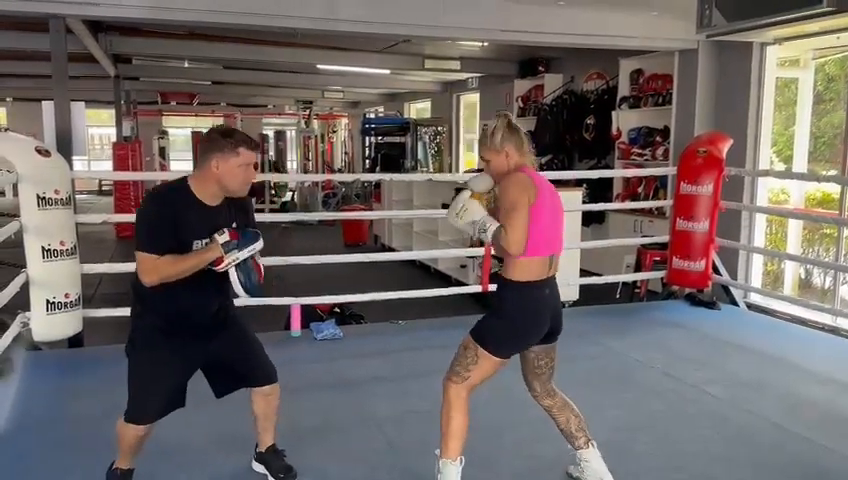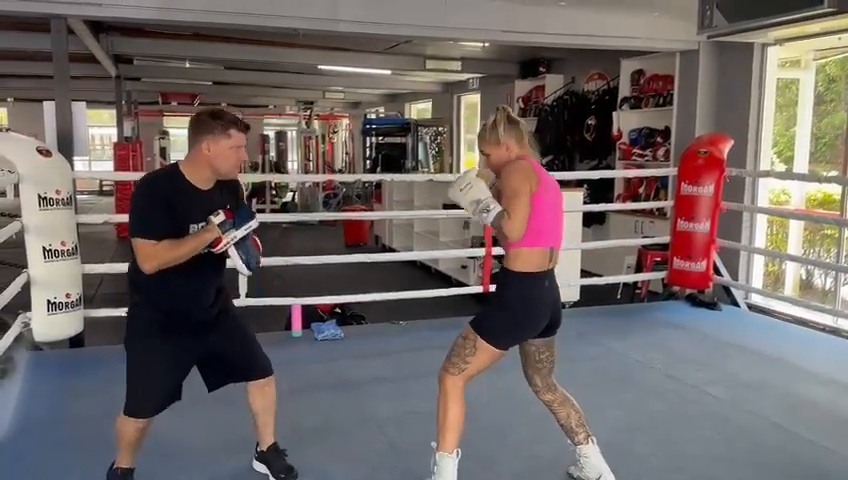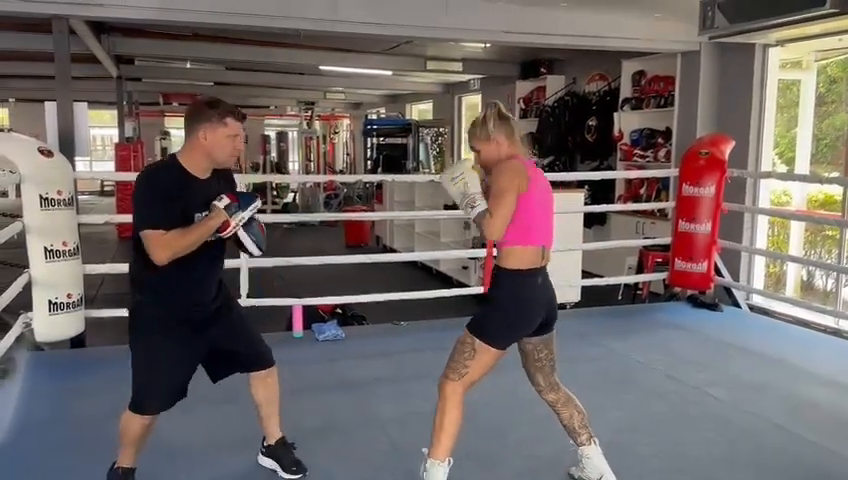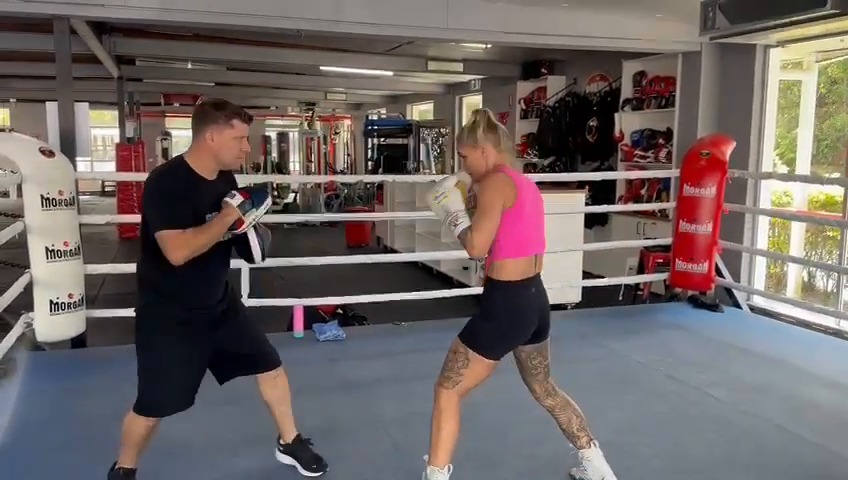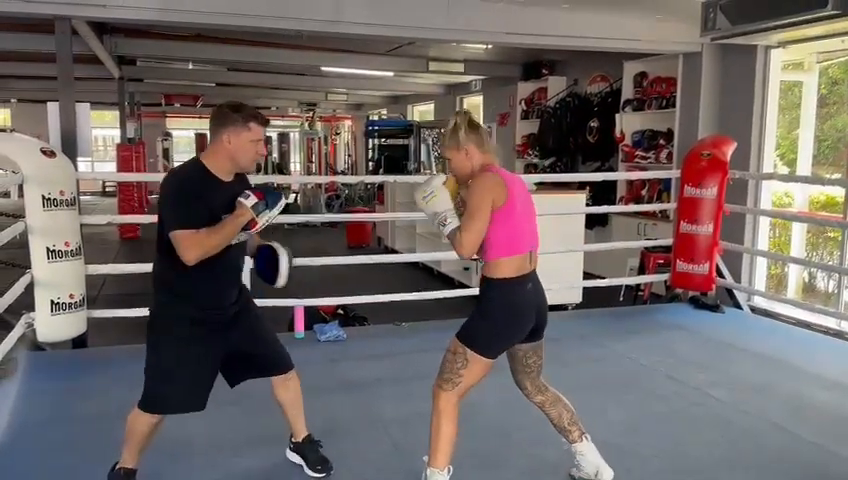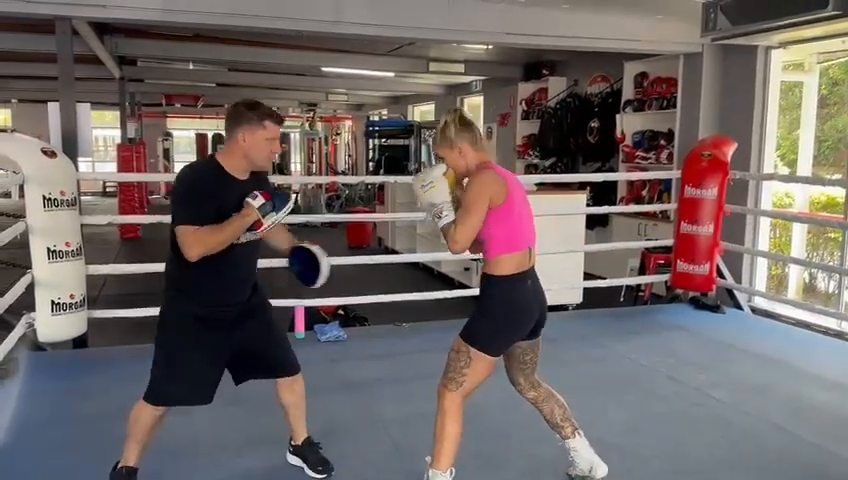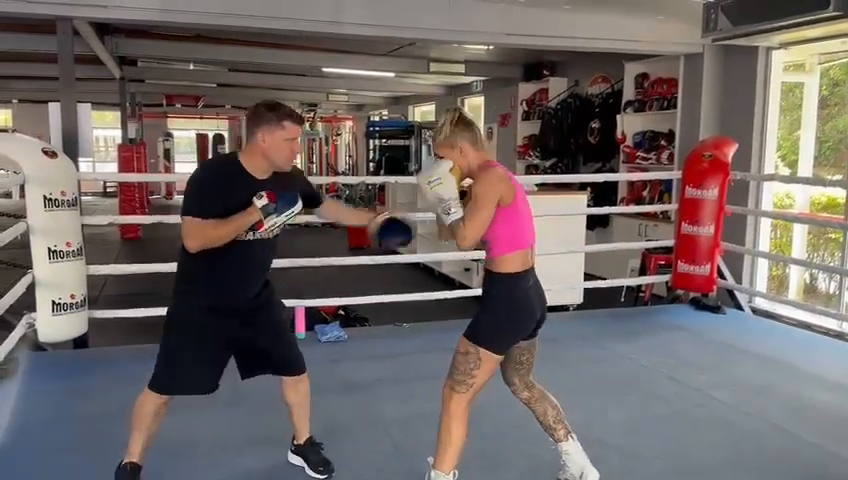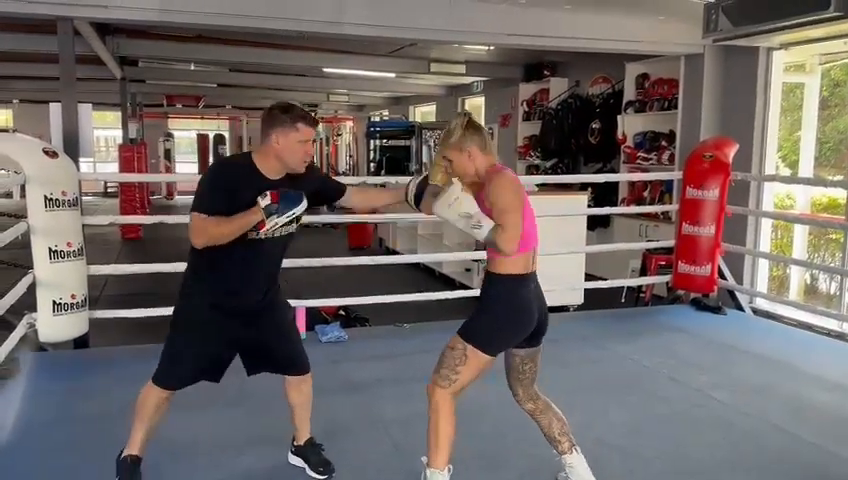
dt=0.1s
person 1, frame 1
left shoulder: (238, 204)
right shoulder: (163, 203)
right elbow: (149, 273)
right wrist: (215, 251)
left hip: (216, 316)
right hip: (160, 326)
left knee: (266, 381)
right knee: (141, 416)
person 1, frame 2
left shoulder: (229, 188)
right shoulder: (155, 189)
left elbow: (237, 239)
right elbow: (149, 260)
left wrist: (245, 244)
right wrist: (211, 232)
left hip: (212, 308)
right hip: (157, 318)
left knee: (261, 374)
right knee: (141, 408)
person 1, frame 3
left shoulder: (223, 177)
right shoulder: (156, 180)
right elbow: (161, 251)
left wrist: (243, 228)
right wrist: (217, 217)
left hip: (213, 301)
right hip: (160, 313)
left knee: (263, 364)
right knee: (146, 405)
left ankle: (274, 445)
person 1, frame 4
left shoulder: (225, 178)
right shoulder: (166, 182)
right elbow: (178, 251)
left wrist: (245, 222)
right wrist: (230, 213)
left hip: (219, 303)
right hip: (169, 314)
left knee: (270, 366)
right knee: (152, 405)
left ankle: (291, 443)
person 1, frame 5
left shoulder: (239, 180)
right shoulder: (183, 183)
right elbow: (191, 251)
left wrist: (261, 247)
right wrist: (243, 214)
left hip: (233, 303)
right hip: (182, 314)
left knee: (282, 368)
right knee: (157, 403)
left ankle: (301, 442)
person 1, frame 6
left shoulder: (257, 180)
right shoulder: (196, 179)
right elbow: (194, 248)
left wrist: (294, 248)
right wrist: (249, 214)
left hip: (244, 301)
right hip: (191, 310)
left knee: (288, 370)
right knee: (161, 396)
left ankle: (301, 444)
person 1, frame 7
left shoulder: (289, 179)
right shoulder: (213, 175)
left elbow: (327, 207)
right elbow: (194, 239)
left wrist: (371, 219)
right wrist: (254, 213)
left hip: (255, 299)
right hip: (202, 304)
left knee: (295, 371)
right knee: (164, 386)
left ankle: (302, 444)
person 1, frame 8
left shoulder: (304, 178)
right shoulder: (225, 174)
left elbow: (353, 196)
right elbow: (200, 235)
left wrist: (406, 192)
right wrist: (259, 213)
left hip: (262, 299)
right hip: (209, 301)
left knee: (299, 369)
right knee: (168, 379)
left ankle: (302, 445)
person 2, frame 1
left shoulder: (515, 182)
right shoulder: (545, 186)
left elbow: (513, 245)
left wrist: (477, 221)
right wrist: (489, 210)
left hip: (517, 304)
right hip: (548, 300)
left knee: (455, 387)
right knee: (543, 390)
person 2, frame 2
left shoulder: (517, 171)
right shoulder: (546, 179)
left elbow: (513, 230)
left wrist: (480, 202)
right wrist: (487, 202)
left hip: (518, 296)
right hip: (546, 293)
left knee: (451, 378)
right knee: (544, 385)
person 2, frame 3
left shoulder: (507, 169)
right shoulder: (537, 175)
left elbow: (494, 232)
left wrist: (471, 197)
right wrist: (476, 195)
left hip: (512, 294)
right hip: (541, 291)
left knee: (452, 384)
right knee: (547, 385)
person 2, frame 4
left shoulder: (495, 183)
right shoulder: (525, 185)
left elbow: (476, 248)
left wrist: (453, 211)
right wrist: (467, 205)
left hip: (505, 304)
right hip: (534, 300)
left knee: (447, 393)
right knee: (544, 389)
person 2, frame 5
left shoulder: (484, 182)
right shoulder: (513, 182)
left elbow: (466, 248)
left wrist: (441, 211)
right wrist: (459, 203)
left hip: (501, 302)
right hip: (530, 297)
left knee: (446, 394)
right knee: (534, 386)
person 2, frame 6
left shoulder: (484, 179)
right shoulder: (503, 177)
left elbow: (457, 243)
left wrist: (439, 201)
right wrist: (447, 199)
left hip: (503, 300)
right hip: (529, 295)
left knee: (451, 395)
right knee: (527, 382)
person 2, frame 7
left shoulder: (489, 178)
right shoulder: (500, 177)
left elbow: (464, 239)
right elbow: (481, 237)
left wrist: (445, 197)
right wrist: (448, 196)
left hip: (505, 299)
right hip: (528, 294)
left knee: (456, 396)
right knee: (521, 383)
person 2, frame 8
left shoulder: (499, 182)
right shoulder: (482, 186)
left elbow: (510, 243)
right elbow: (429, 204)
left wrist: (468, 217)
right wrist: (435, 186)
left hip: (502, 300)
right hip: (529, 299)
left knee: (441, 392)
right knee: (526, 393)
